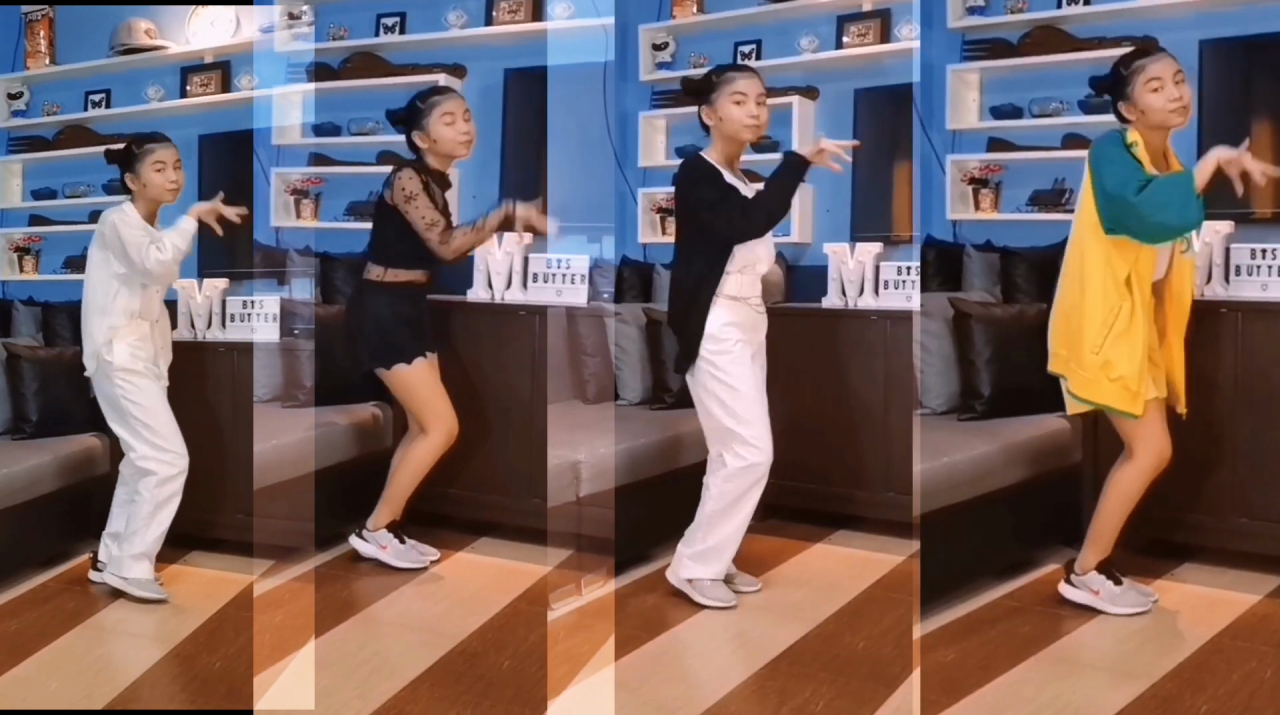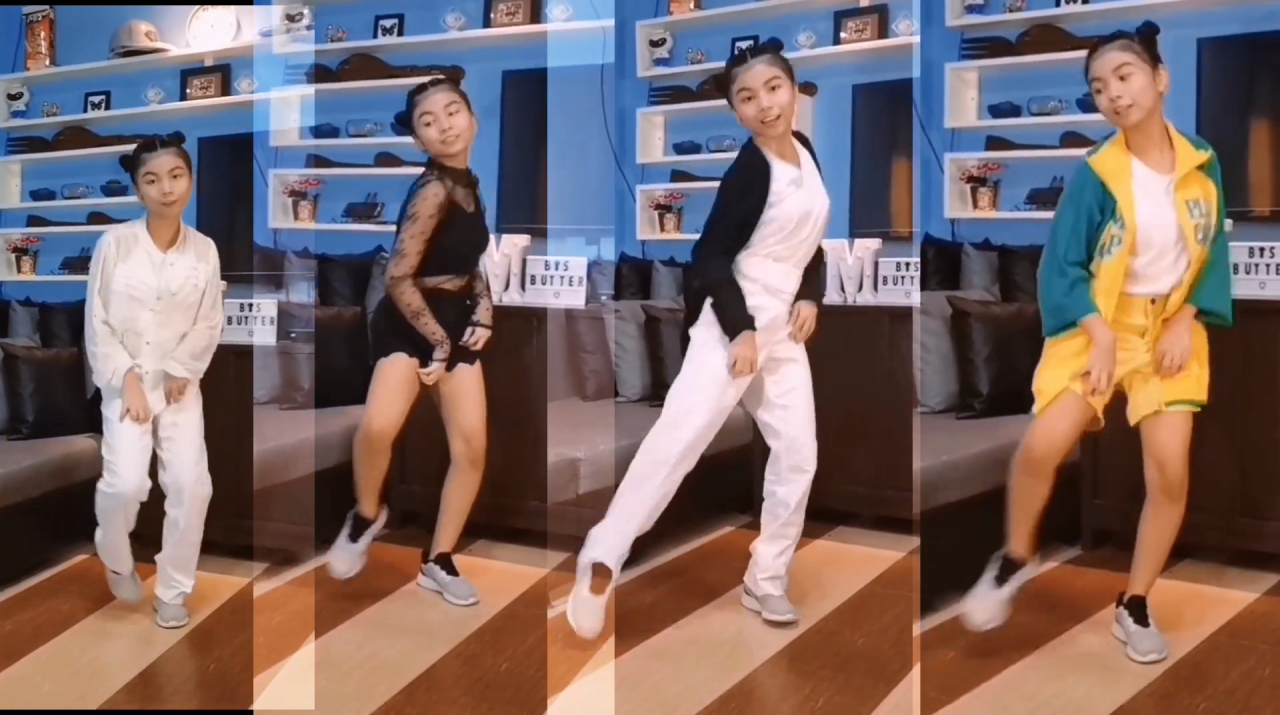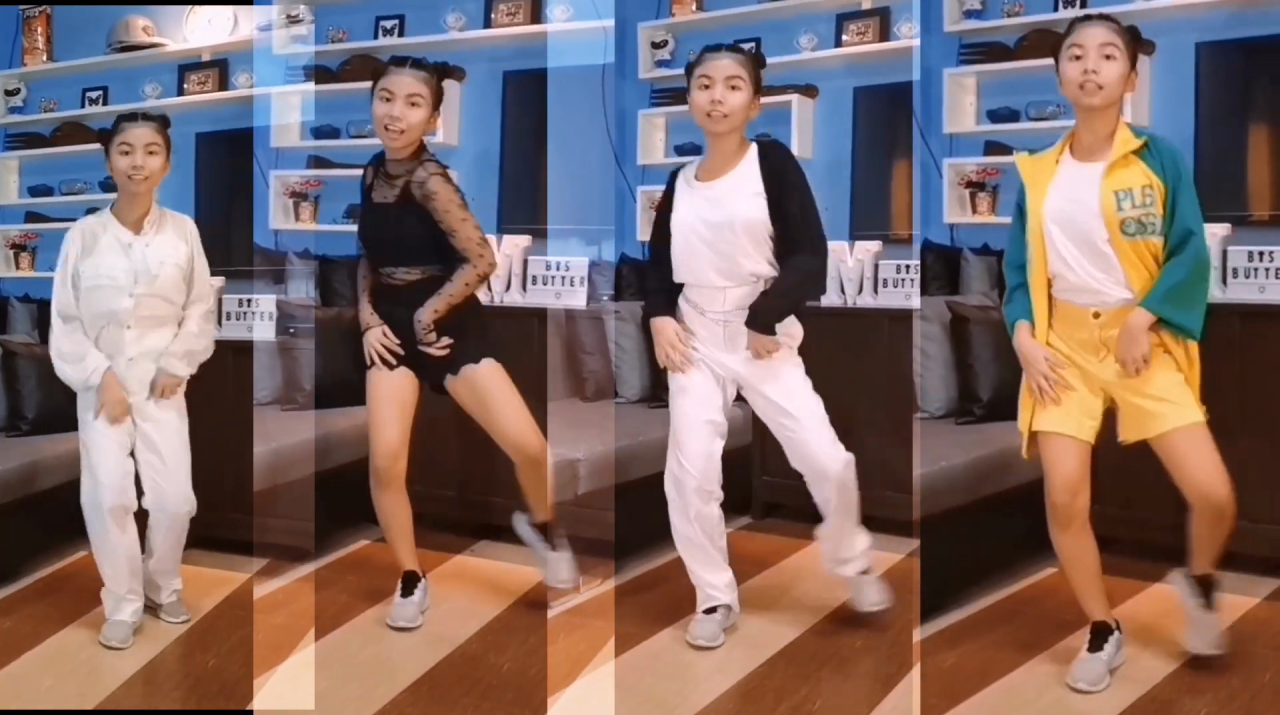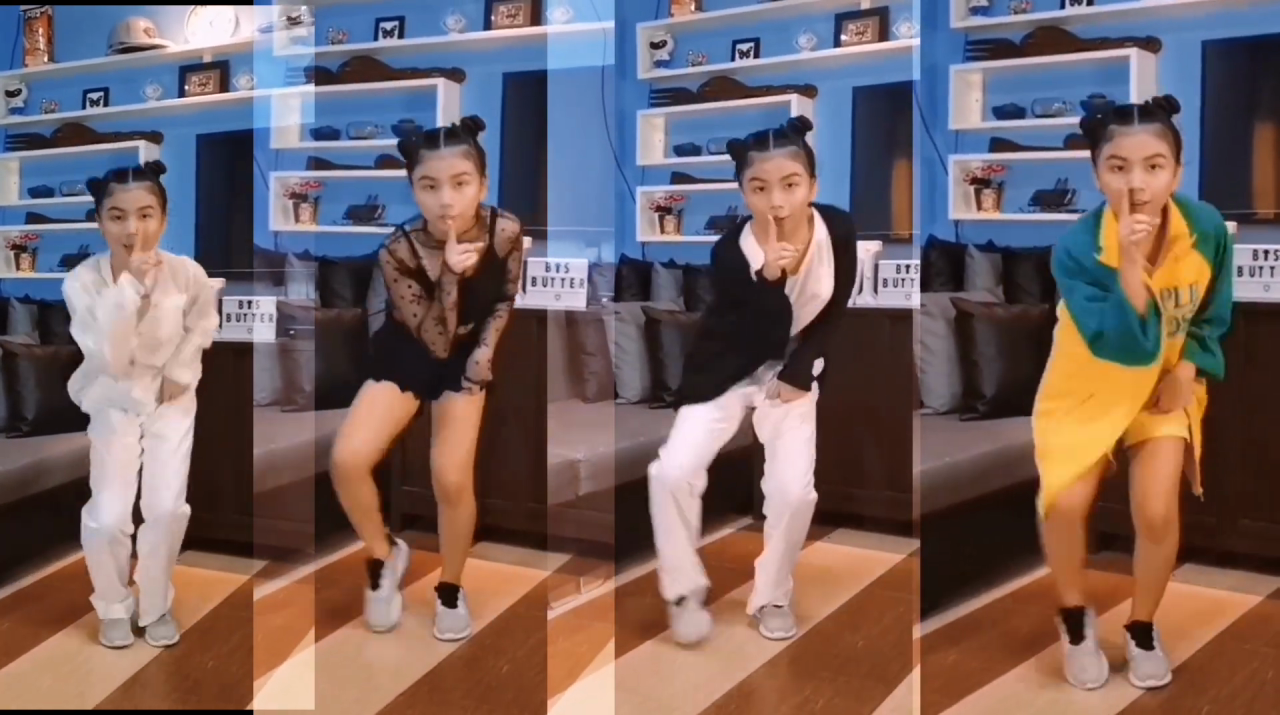
dt=1s
person 1, frame 1
left shoulder: (1162, 157)
right shoulder: (1114, 155)
right elbow: (1155, 212)
right wrist: (1214, 161)
left hip: (1142, 321)
right hip: (1108, 325)
left knee: (1146, 450)
right knee: (1151, 451)
left ankle: (1096, 563)
right ankle: (1084, 574)
person 1, frame 2
left shoulder: (1200, 164)
right shoulder: (1098, 174)
left elbow: (1212, 254)
right elbow: (1063, 264)
left wrist: (1190, 318)
right wrist: (1098, 341)
left hip: (1171, 329)
right hip: (1101, 330)
left knee: (1171, 475)
right knee: (1040, 451)
left ankle: (1133, 605)
right ankle: (1013, 559)
person 1, frame 3
left shoulder: (1156, 158)
right shoulder: (1036, 171)
left elbow: (1188, 254)
right elbow: (1020, 266)
left wrist: (1145, 319)
right wrist: (1024, 337)
left hip: (1140, 343)
right hip: (1059, 343)
left knee: (1212, 491)
right knee: (1063, 499)
left ankle: (1199, 579)
right ankle: (1103, 630)
person 1, frame 4
left shoulder: (1205, 230)
right shoulder: (1077, 250)
left elbow: (1218, 308)
right elbow: (1123, 345)
left wrist: (1187, 364)
right wrist: (1129, 266)
left hip: (1173, 377)
right hip: (1096, 380)
left knee: (1155, 513)
right knee: (1061, 507)
left ankle: (1143, 629)
right ankle: (1076, 616)
person 2, frame 1
left shoulder: (735, 175)
right shoulder: (697, 174)
right elbow: (753, 221)
right wrist: (801, 160)
left hip: (746, 324)
right hip: (717, 330)
left knee: (740, 450)
right knee: (748, 451)
left ankle: (714, 560)
right ankle: (694, 565)
person 2, frame 2
left shoulder: (803, 151)
right shoulder: (752, 166)
right elbow: (713, 256)
left wrist: (809, 296)
right wrist: (741, 329)
left hip: (780, 329)
right hip: (727, 326)
left knee: (798, 453)
right knee: (676, 439)
left ankle: (766, 580)
right ankle: (603, 559)
person 2, frame 3
left shoulder: (774, 160)
right shoulder: (681, 179)
left elbow: (808, 257)
right elbow: (661, 259)
left wrist: (767, 317)
right wrist: (660, 316)
left hip: (763, 337)
right hip: (697, 340)
left knee: (827, 461)
right knee: (689, 475)
left ankle: (853, 562)
right ankle: (715, 598)
person 2, frame 4
left shoulder: (836, 228)
right shoulder: (732, 254)
left elbow: (833, 308)
right elbow: (760, 338)
left wrist: (798, 373)
right wrist: (770, 276)
left hip: (789, 372)
right hip: (727, 372)
left knee: (793, 491)
right knee: (674, 471)
left ankle: (772, 596)
right ankle: (685, 588)
person 3, frame 1
left shoulder: (435, 181)
right shoulder: (407, 179)
right elbow: (448, 245)
right wrist: (510, 213)
left hip: (407, 311)
right hip: (384, 312)
left knee: (423, 429)
right knee: (441, 428)
left ankle: (392, 530)
right ankle: (376, 530)
person 3, frame 2
left shoulder: (462, 182)
right shoulder: (434, 192)
right elbow: (398, 278)
left wrist: (481, 313)
right wrist: (438, 344)
left hip: (457, 322)
right hip: (408, 321)
left knee: (472, 449)
right knee: (379, 428)
left ankle: (438, 562)
right ankle: (366, 515)
person 3, frame 3
left shoulder: (428, 180)
right shoulder: (376, 171)
left elbow: (481, 259)
left wrist: (428, 316)
right wrist: (367, 318)
left hip: (444, 321)
right hip: (392, 324)
left knee: (527, 445)
right knee: (385, 465)
left ankle: (540, 522)
right ankle: (412, 579)
person 3, frame 4
left shoulder: (503, 229)
right shoulder: (398, 252)
right elbow: (436, 341)
left wrist: (486, 348)
right wrist: (449, 277)
left hip: (467, 354)
right hip: (405, 354)
left knee: (452, 481)
right knee: (347, 462)
left ankle: (450, 589)
right ankle: (385, 556)
person 4, frame 1
left shoulder: (151, 227)
right shoulder: (117, 222)
right elbow: (157, 262)
right wrist: (193, 217)
left hip: (146, 361)
right hip: (120, 362)
left knee: (146, 463)
right knee: (169, 461)
left ankle: (111, 559)
right ankle: (129, 566)
person 4, frame 2
left shoulder: (203, 251)
right shoulder: (115, 243)
left elbow: (205, 327)
right elbow: (98, 325)
left wrist: (178, 374)
right wrist: (128, 378)
left hip: (180, 383)
right hip: (127, 380)
left knee: (192, 484)
right knee: (125, 483)
left ankle: (173, 589)
right ankle: (117, 559)
person 4, frame 3
left shoulder: (182, 229)
right shoulder: (83, 234)
left elbow: (202, 308)
right elbow: (63, 318)
left wrist: (177, 365)
right wrist: (97, 376)
left hip: (159, 381)
right hip: (101, 381)
left knee: (175, 501)
right knee: (106, 496)
left ankle: (161, 587)
right ankle: (124, 606)
person 4, frame 4
left shoulder: (185, 271)
right shoulder: (83, 282)
left elbow: (204, 321)
right elbow: (106, 359)
left wrist: (182, 372)
right wrist: (124, 285)
left hip: (170, 399)
right hip: (114, 405)
left knee: (167, 508)
right knee: (109, 519)
left ankle: (154, 607)
right ankle: (114, 606)
